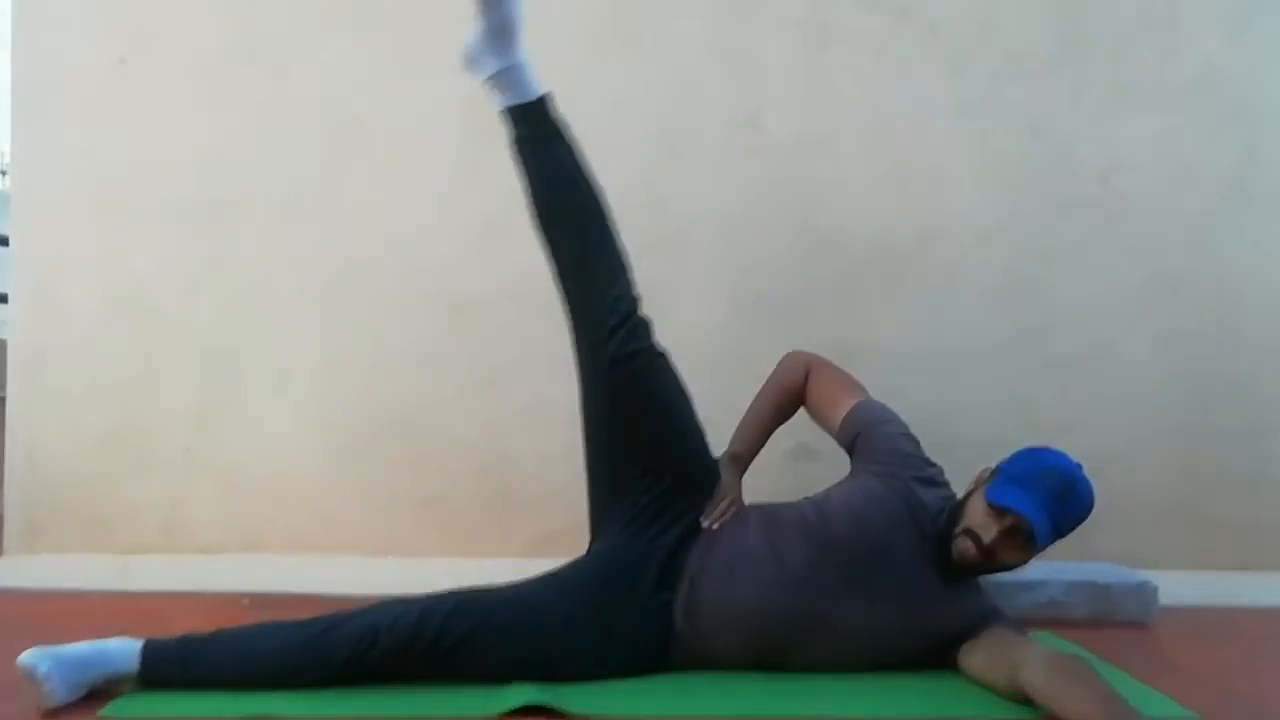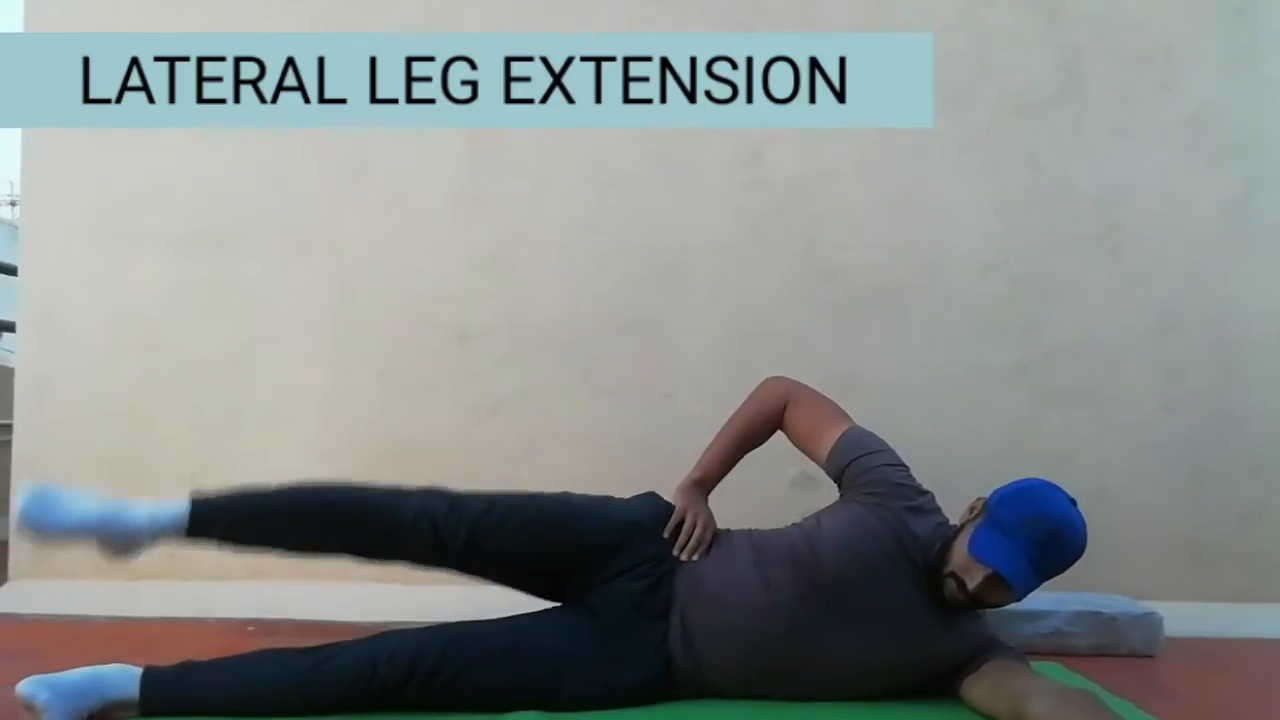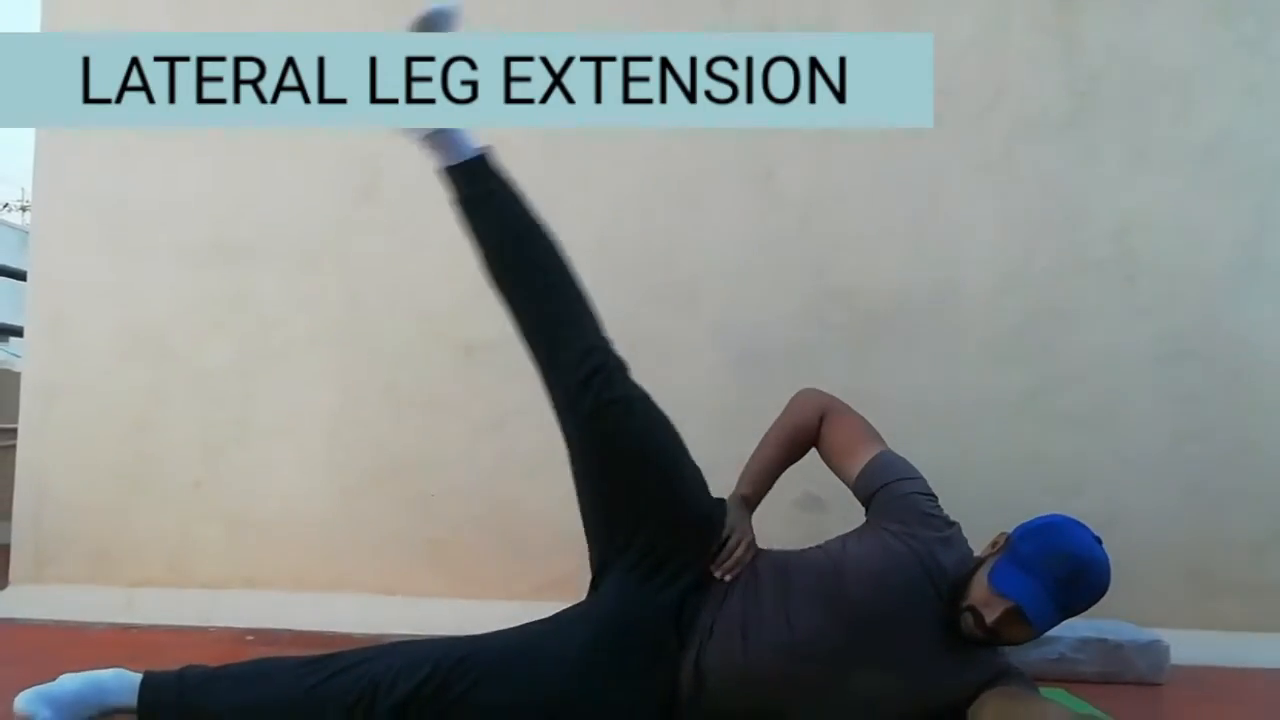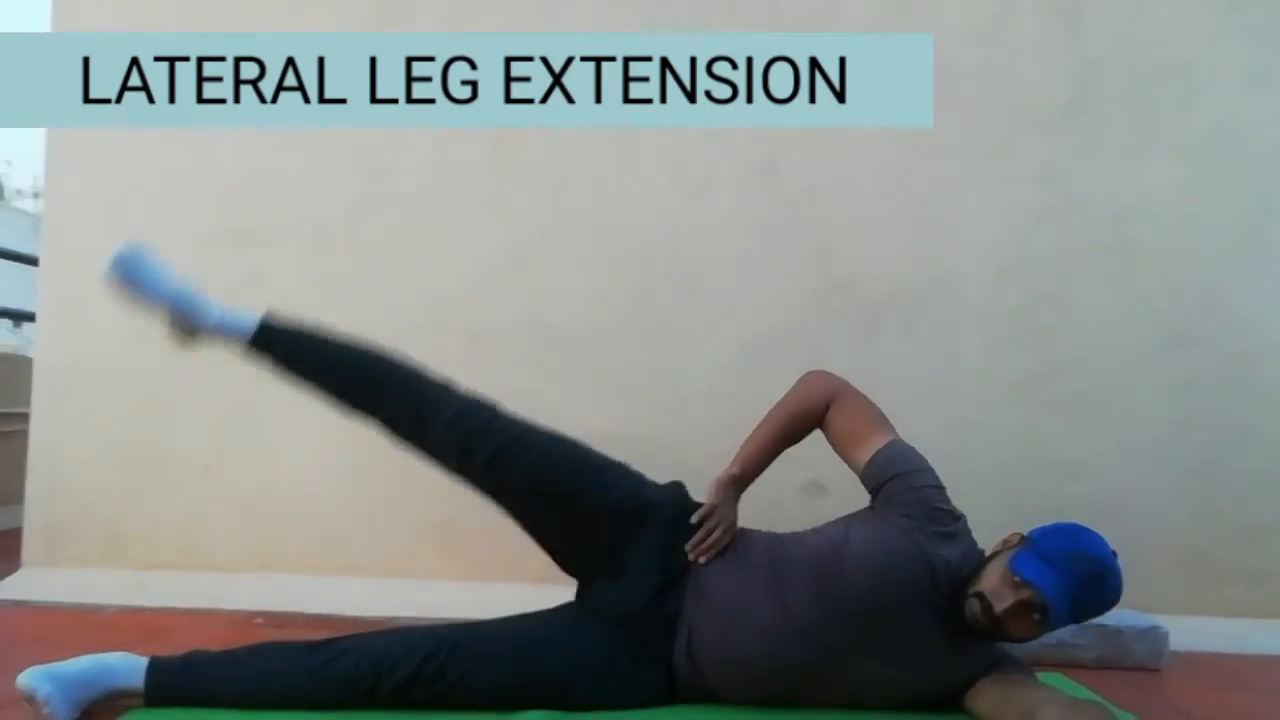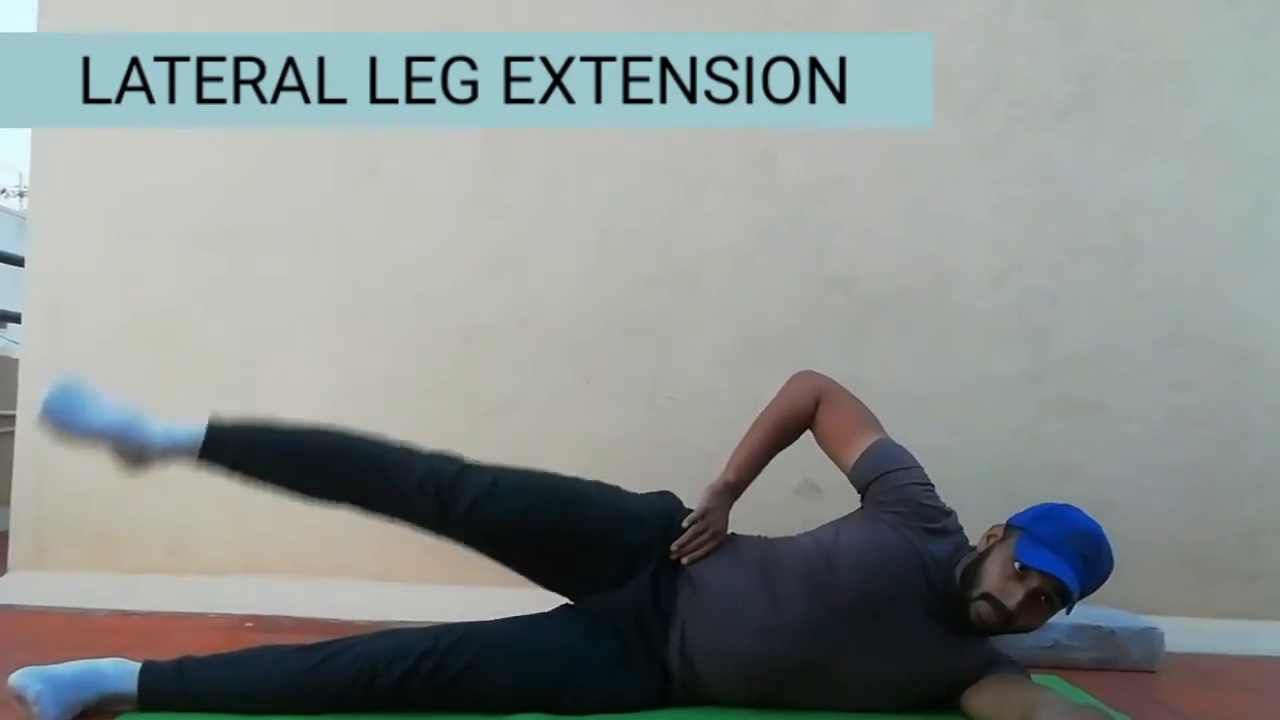
dt=1s
person 1, frame 1
left shoulder: (960, 615)
right shoulder: (910, 480)
right elbow: (808, 366)
right wrist: (733, 464)
right hip: (671, 528)
right knee: (618, 338)
person 1, frame 2
right shoulder: (899, 501)
right elbow: (783, 391)
right wrist: (696, 485)
right hip: (643, 560)
right knee: (425, 520)
right ankle: (151, 516)
person 1, frame 3
right shoulder: (920, 512)
right elbow: (810, 403)
right wrist: (748, 502)
right hip: (672, 550)
right knee: (593, 385)
right ankle: (456, 141)
person 1, frame 4
right shoulder: (927, 523)
right elbow: (825, 387)
right wrist: (731, 484)
right hip: (664, 565)
right knee: (474, 438)
right ankle: (225, 320)
person 1, frame 5
right shoulder: (920, 515)
right elbow: (815, 389)
right wrist: (722, 494)
right hip: (654, 556)
right knee: (436, 489)
right ankle: (173, 434)
